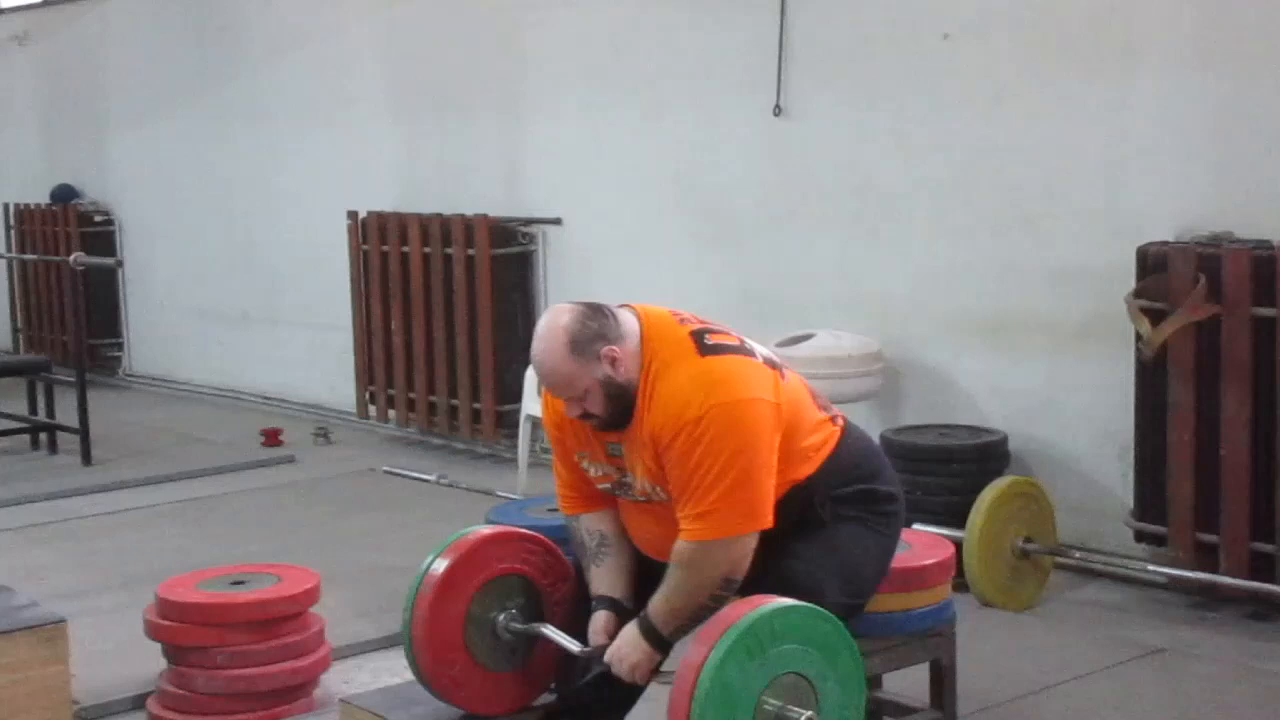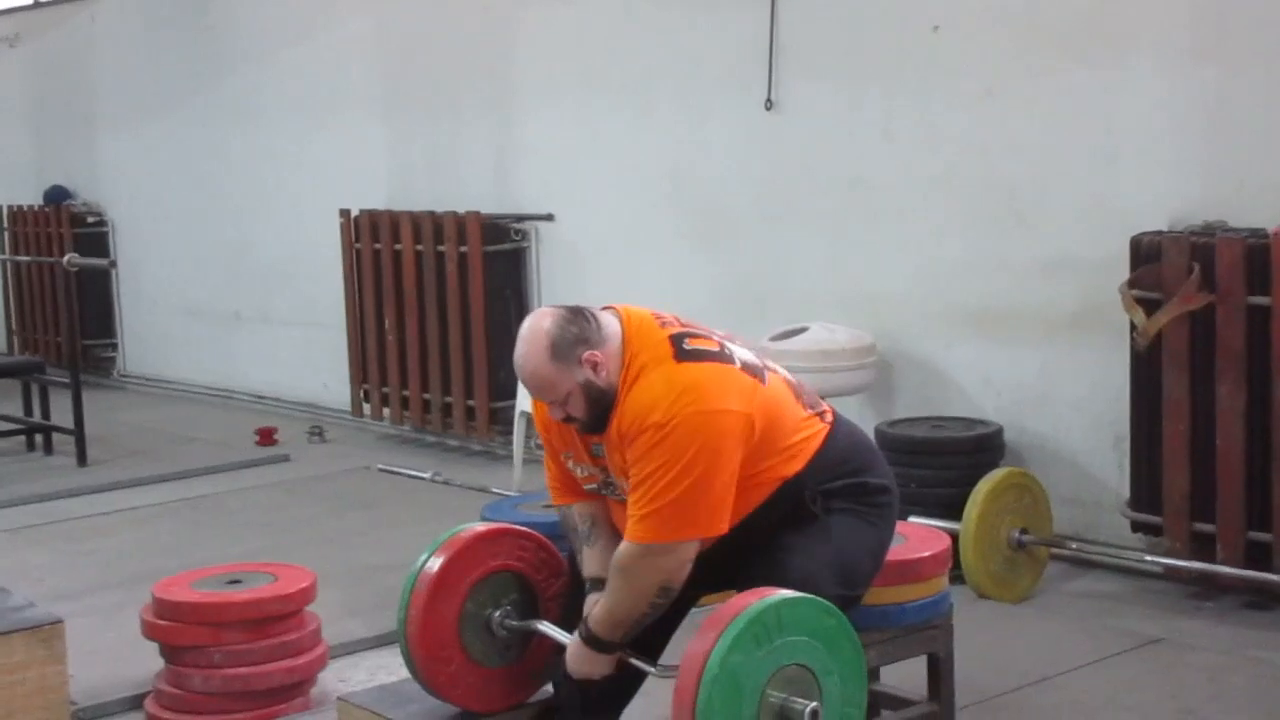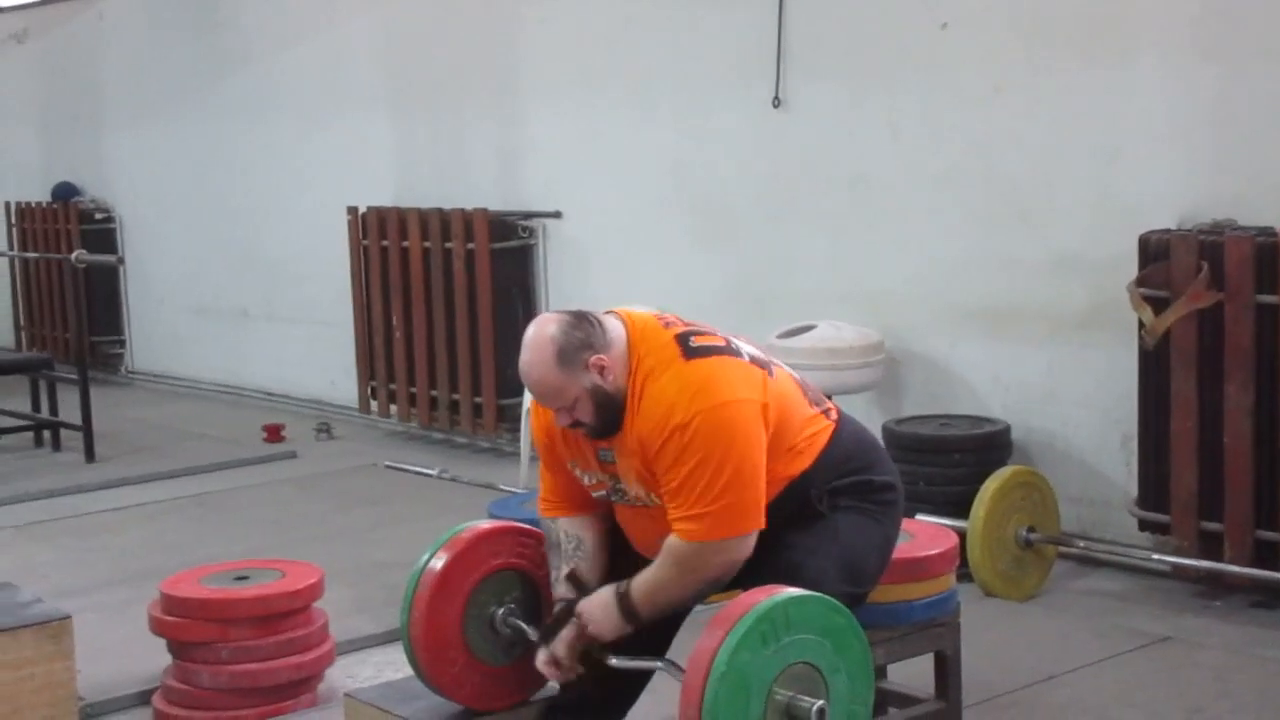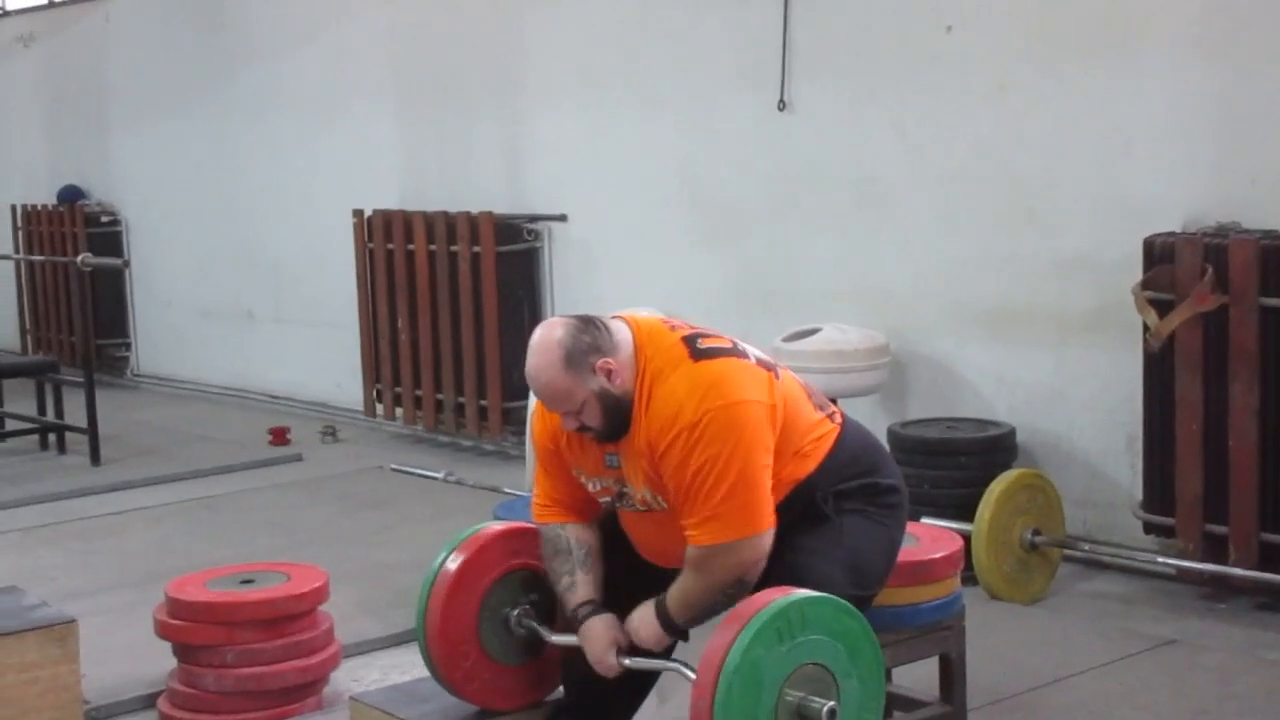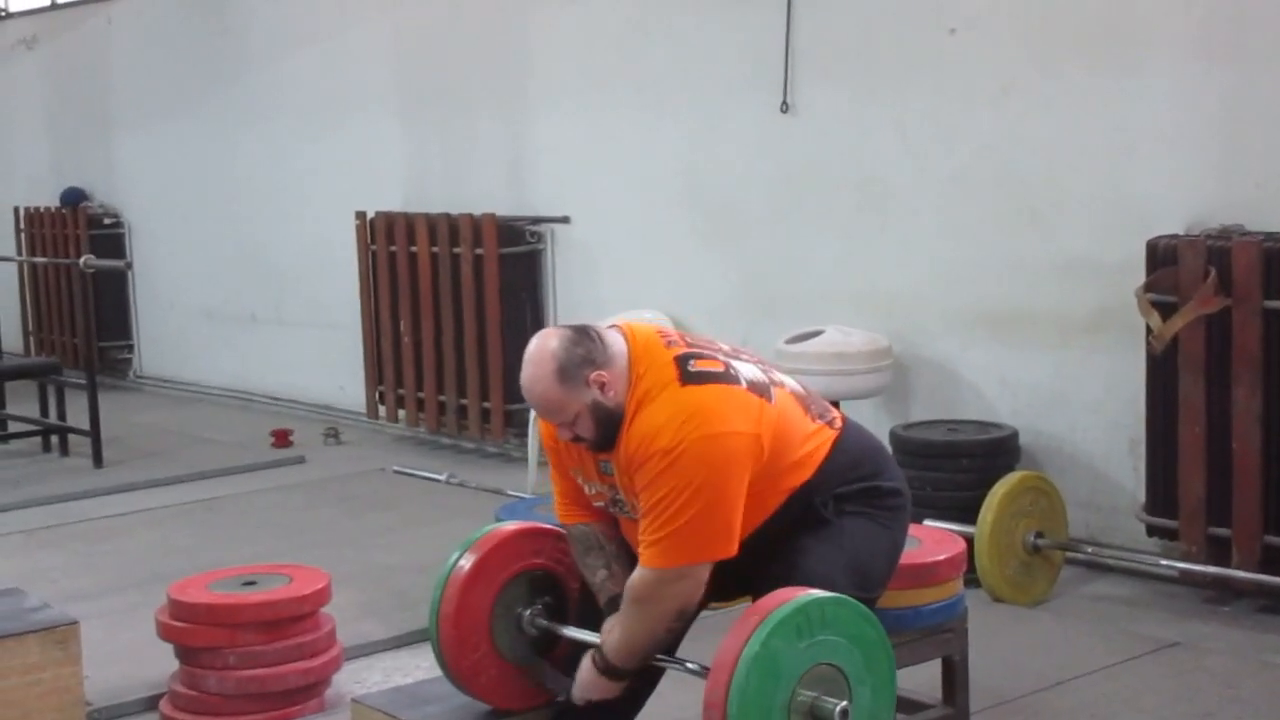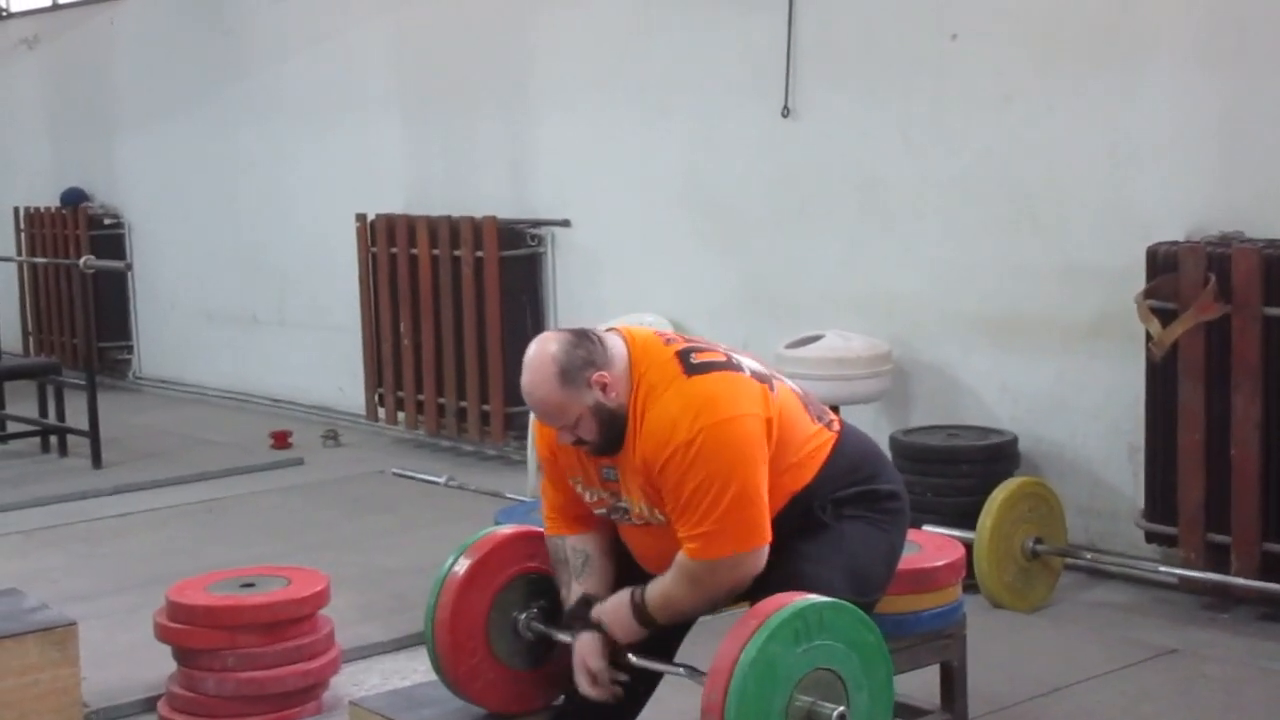
dt=0.5s
person 1, frame 1
left shoulder: (708, 389)
right shoulder: (574, 380)
left elbow: (718, 554)
right elbow: (589, 502)
left wrist: (652, 636)
right wrist: (607, 603)
right knee: (593, 633)
person 1, frame 2
left shoulder: (682, 396)
right shoulder: (562, 379)
left elbow: (656, 558)
right elbow: (582, 492)
left wrist: (598, 641)
right wrist: (597, 587)
right knee: (585, 613)
person 1, frame 3
left shoulder: (696, 392)
right shoulder: (563, 392)
left elbow: (719, 550)
right elbow: (568, 508)
left wrist: (627, 604)
right wrist: (575, 610)
person 1, frame 4
left shoulder: (705, 393)
right shoulder: (567, 392)
left elbow: (733, 555)
right elbow: (562, 512)
left wrist: (666, 618)
right wrist: (587, 611)
person 1, frame 5
left shoulder: (689, 418)
right shoulder: (570, 398)
left elbow: (672, 582)
right elbow: (586, 511)
left wrist: (611, 666)
right wrist: (616, 609)
right knee: (607, 617)
person 1, frame 6
left shoulder: (698, 406)
right shoulder: (566, 404)
left elbow: (728, 563)
right elbow: (575, 521)
left wrist: (639, 612)
right wrist: (585, 624)
